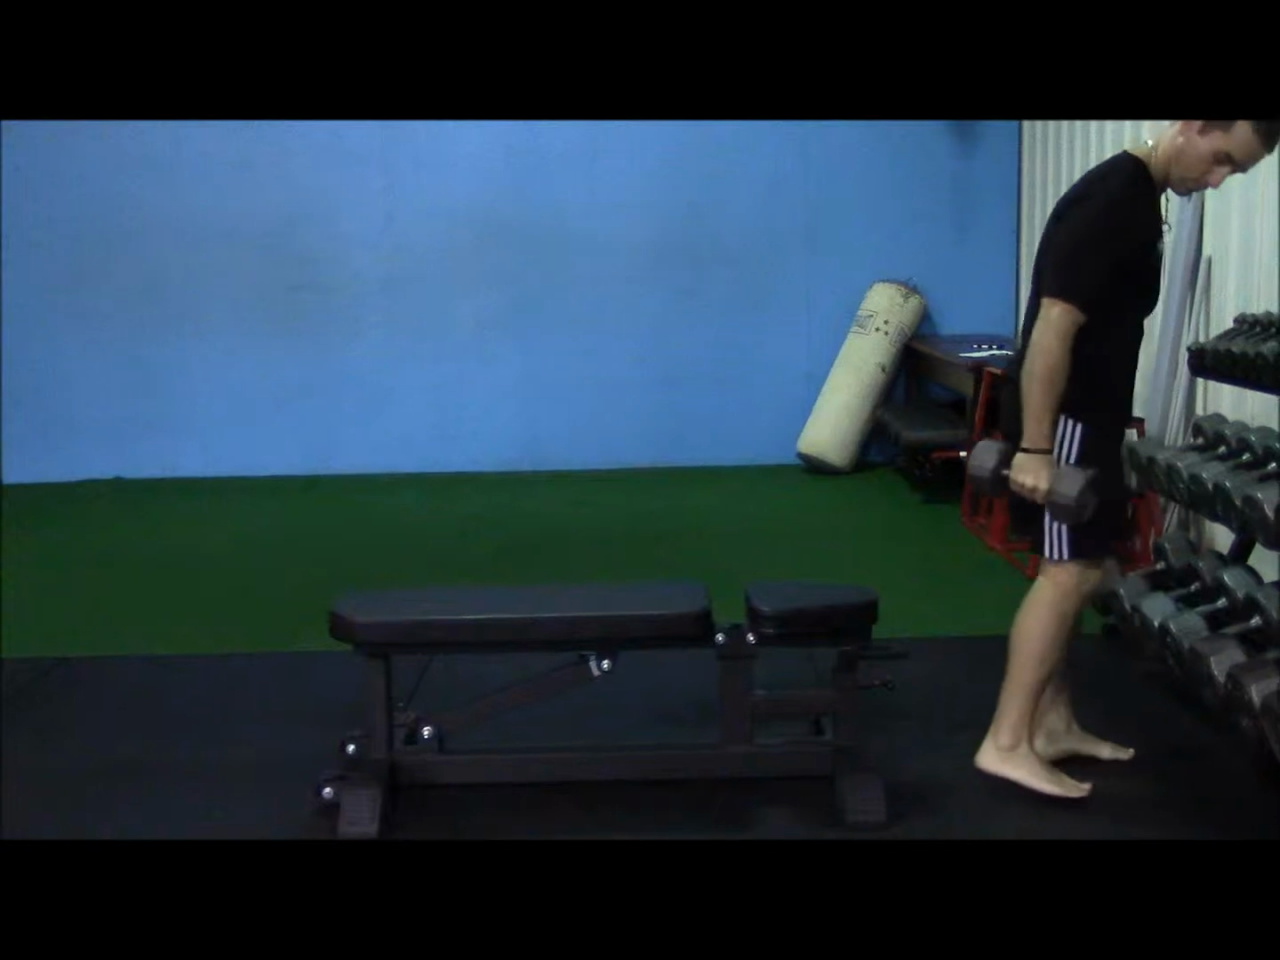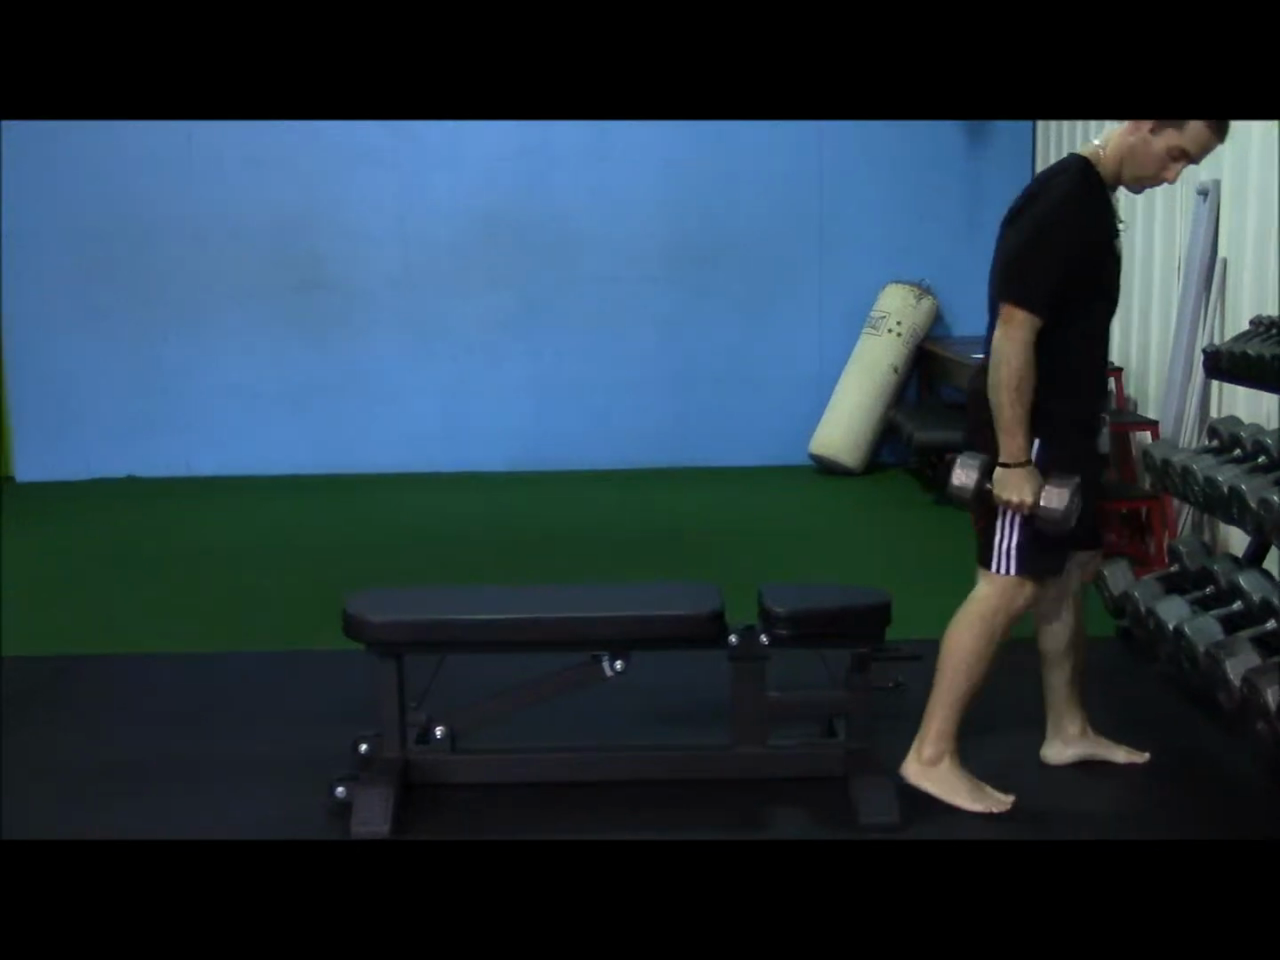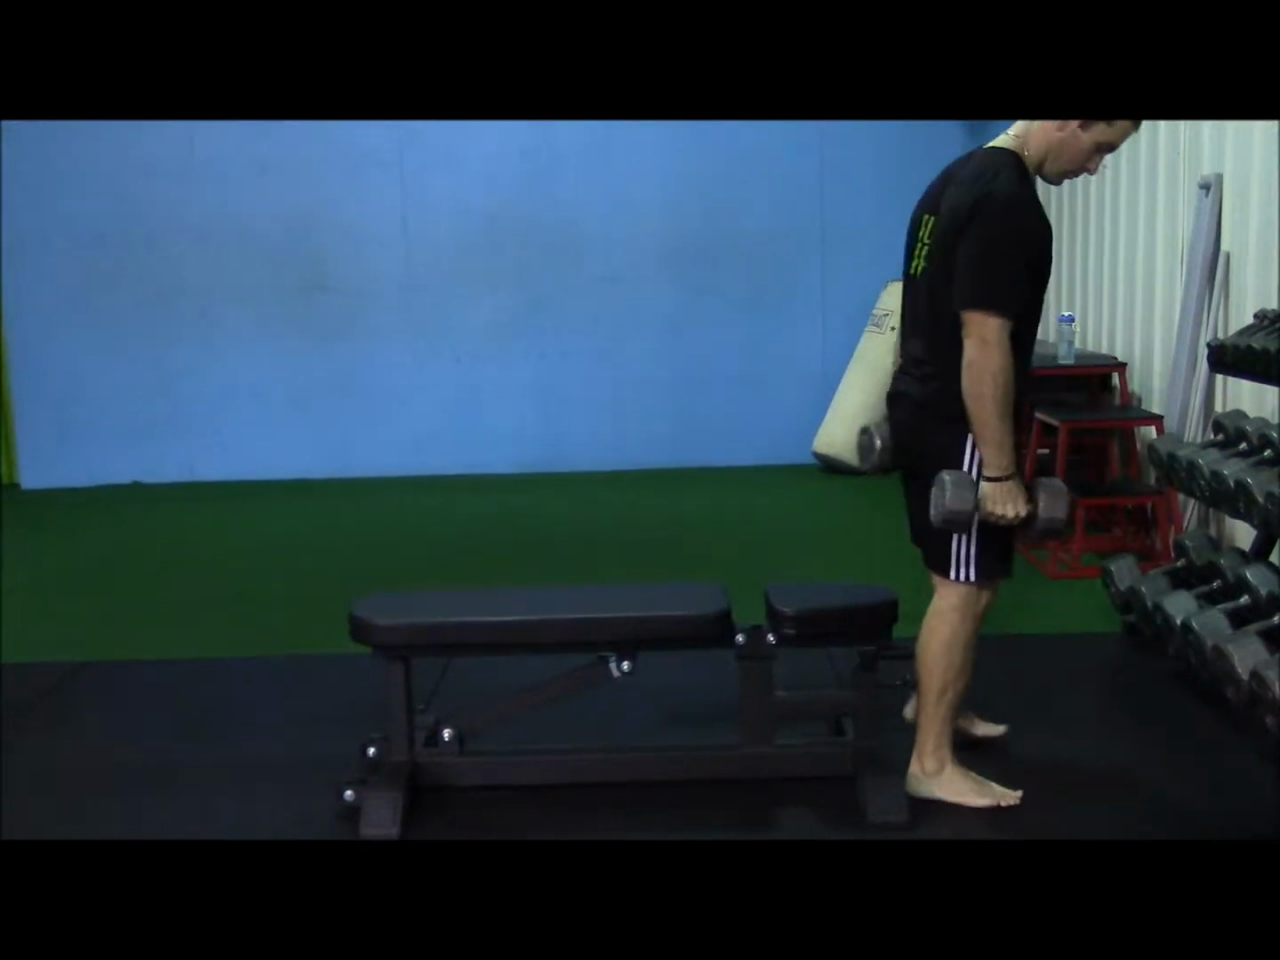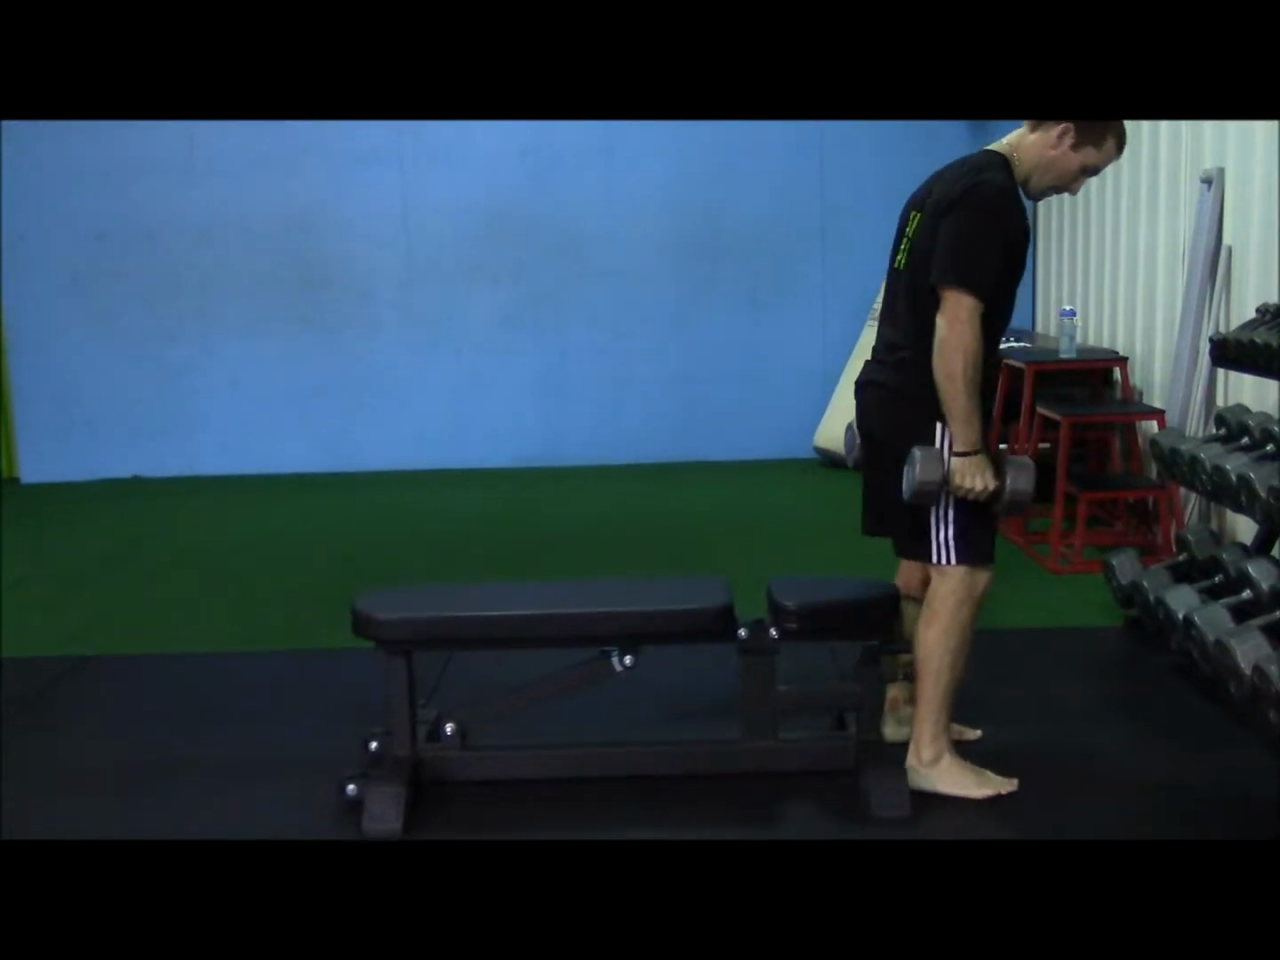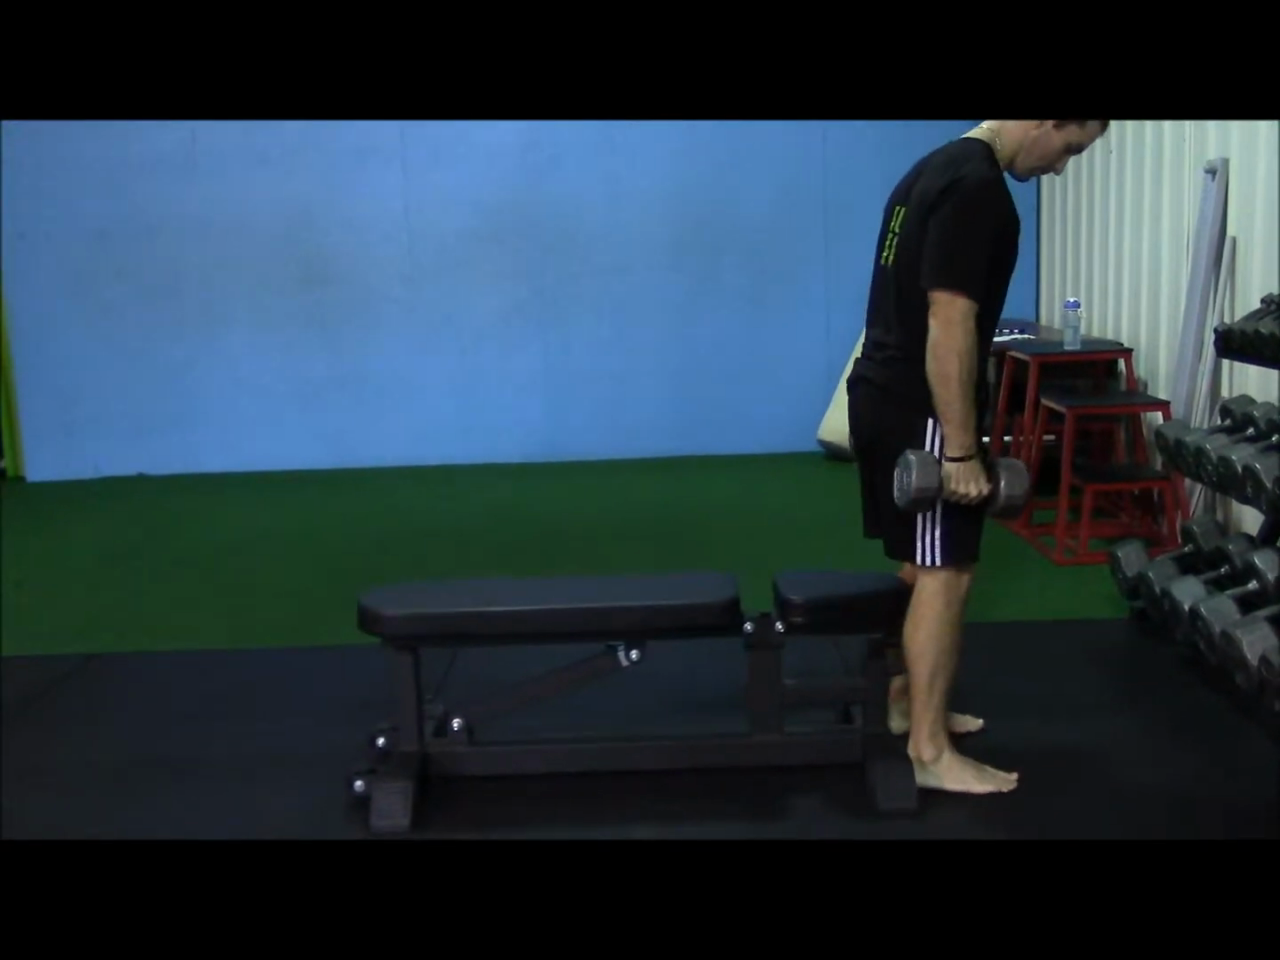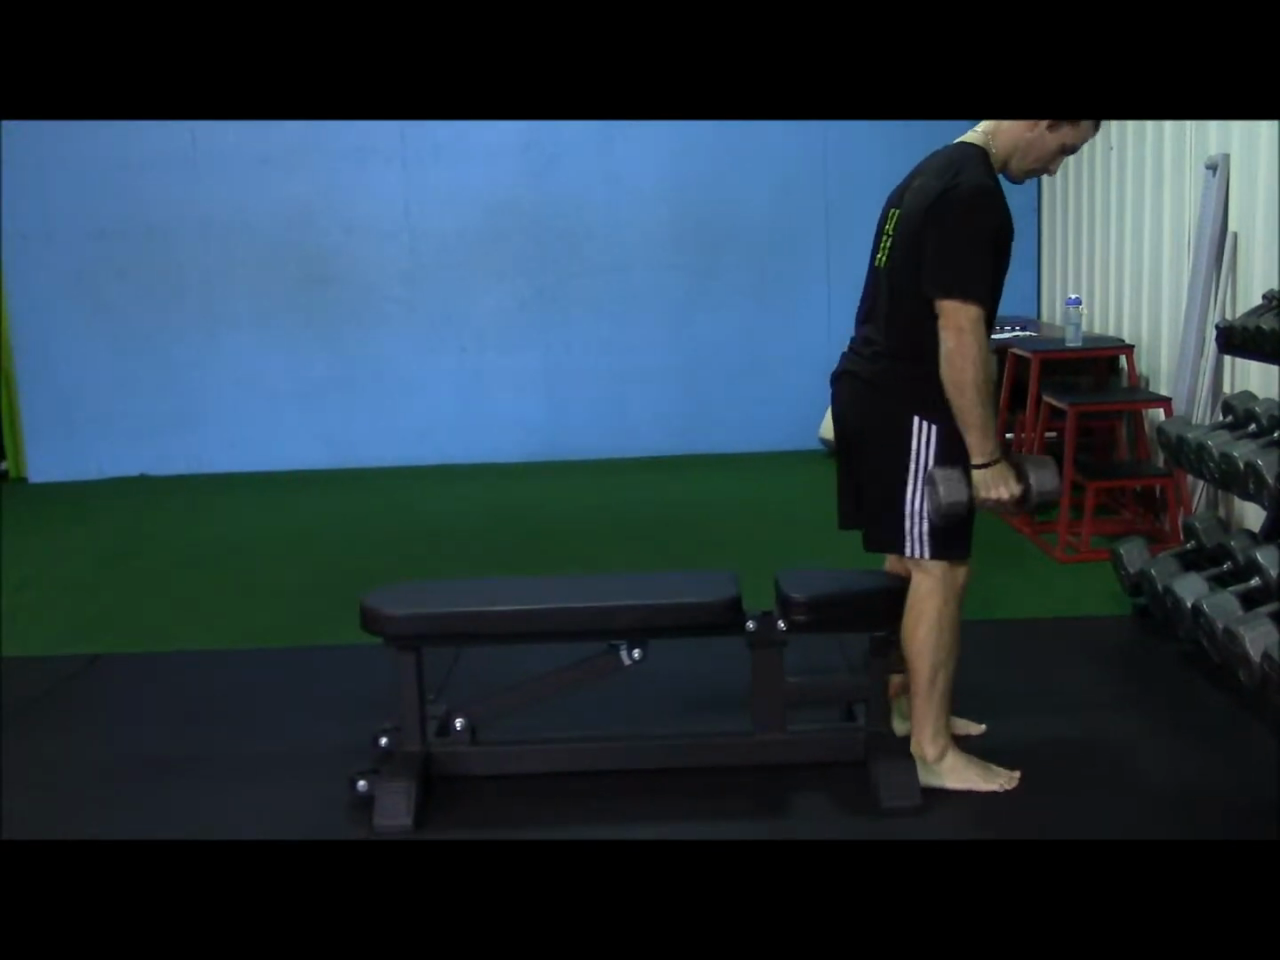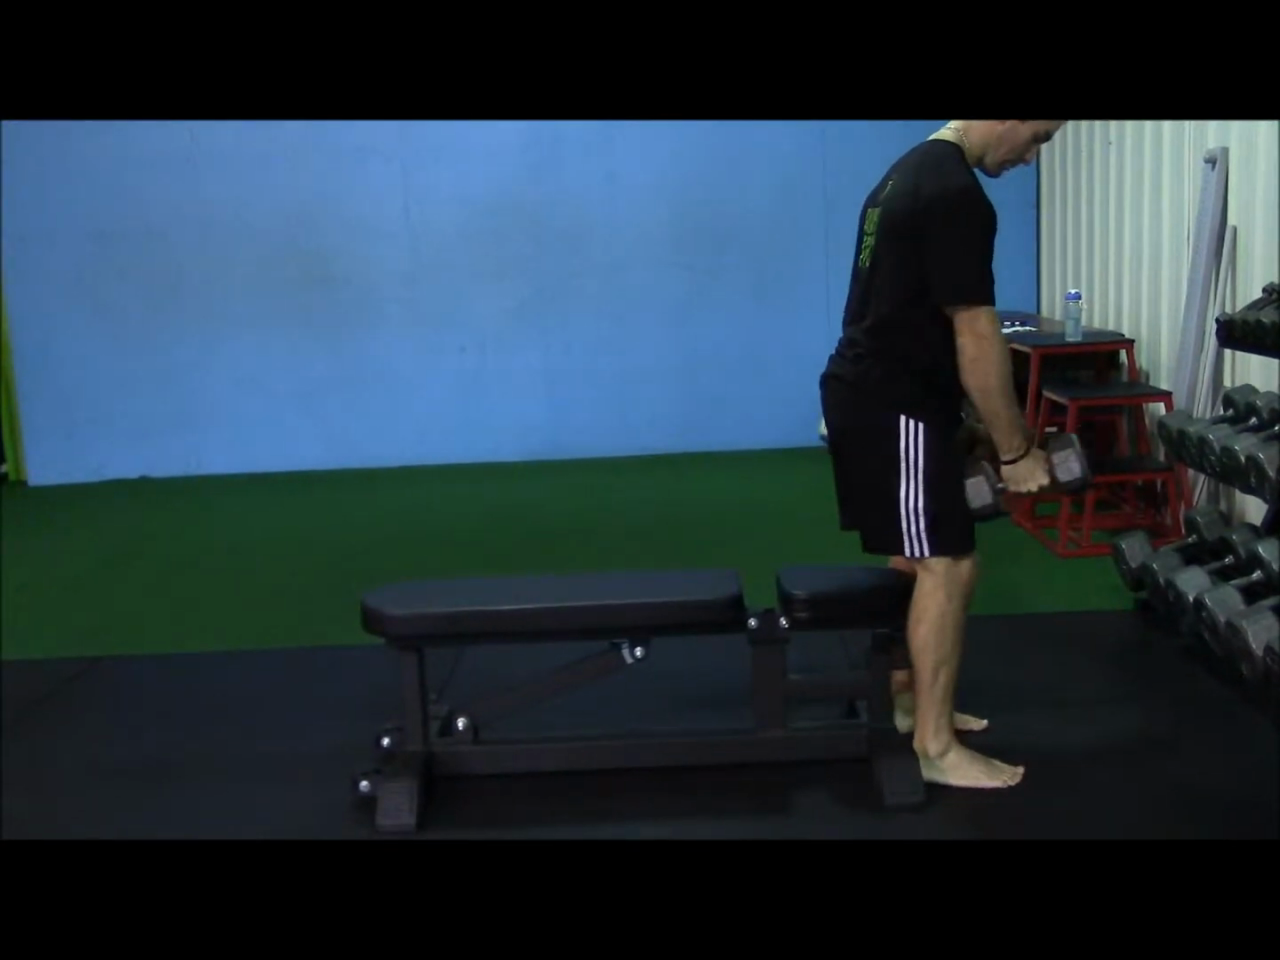
dt=0.5s
person 1, frame 1
left shoulder: (1132, 194)
right shoulder: (1114, 200)
right elbow: (1053, 327)
right wrist: (1035, 448)
left hip: (1074, 412)
right hip: (1067, 418)
left knee: (1067, 570)
right knee: (1072, 573)
left ankle: (1052, 723)
right ankle: (1006, 742)
person 1, frame 2
left shoulder: (1093, 198)
right shoulder: (1060, 203)
right elbow: (1013, 337)
right wrist: (1014, 458)
left hip: (1068, 426)
right hip: (1032, 431)
left knee: (1071, 576)
right knee: (1010, 587)
left ankle: (1067, 731)
right ankle: (928, 756)
person 1, frame 3
left shoulder: (966, 176)
right shoulder: (1007, 202)
left elbow: (933, 314)
right elbow: (984, 344)
right wrist: (1001, 471)
left hip: (925, 407)
right hip: (958, 426)
left knee: (978, 570)
right knee: (965, 588)
left ankle: (932, 701)
right ankle: (931, 763)
person 1, frame 4
left shoulder: (959, 179)
right shoulder: (993, 196)
right elbow: (957, 324)
right wrist: (968, 447)
left hip: (890, 395)
right hip: (923, 411)
left knee: (919, 567)
right knee: (962, 574)
left ankle: (901, 706)
right ankle: (929, 755)
person 1, frame 5
left shoulder: (943, 168)
right shoulder: (977, 188)
right elbow: (949, 325)
right wrist: (962, 450)
left hip: (885, 392)
right hip: (917, 409)
left knee: (921, 564)
right knee: (944, 574)
left ankle: (905, 698)
right ankle: (930, 752)
person 1, frame 6
left shoulder: (941, 172)
right shoulder: (974, 195)
right elbow: (961, 335)
right wrist: (986, 458)
left hip: (873, 389)
right hip: (905, 406)
left knee: (910, 561)
right knee: (939, 569)
left ankle: (902, 701)
right ankle: (933, 751)
person 1, frame 7
left shoulder: (917, 170)
right shoulder: (956, 194)
right elbow: (977, 339)
right wrist: (1017, 451)
left hip: (865, 390)
right hip: (895, 406)
left knee: (912, 560)
right knee: (947, 567)
left ankle: (905, 696)
right ankle: (936, 747)
